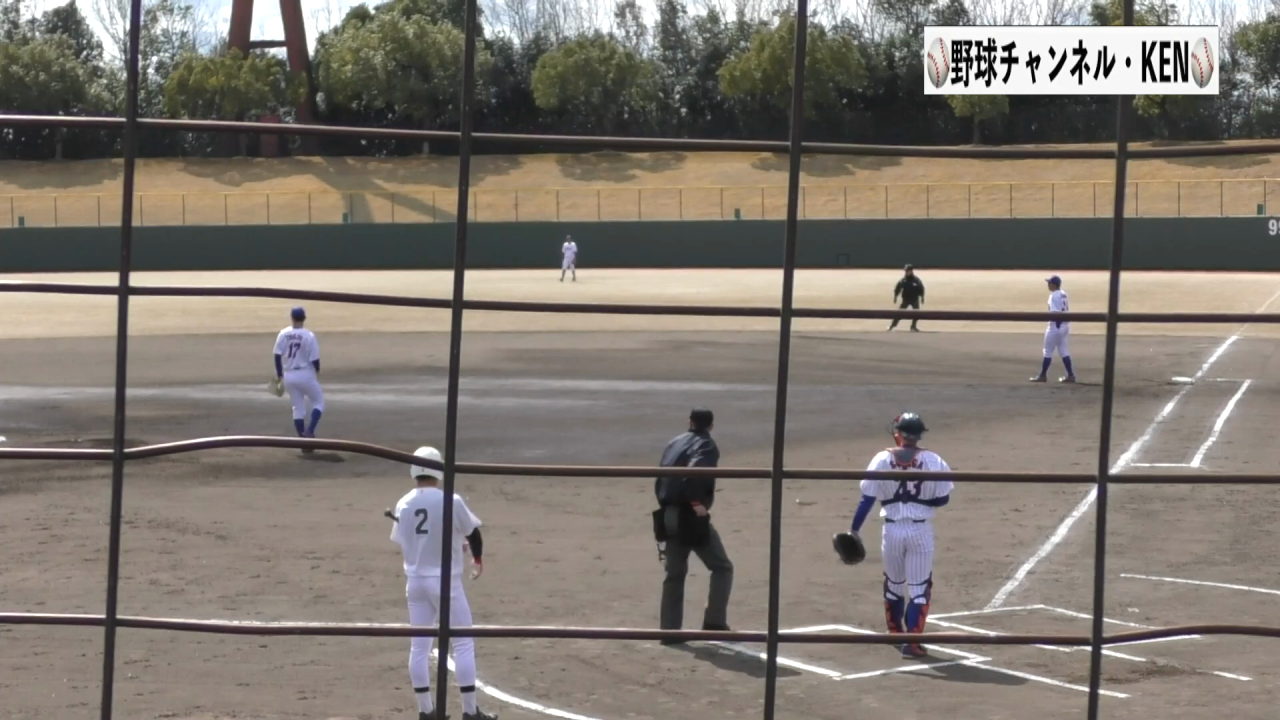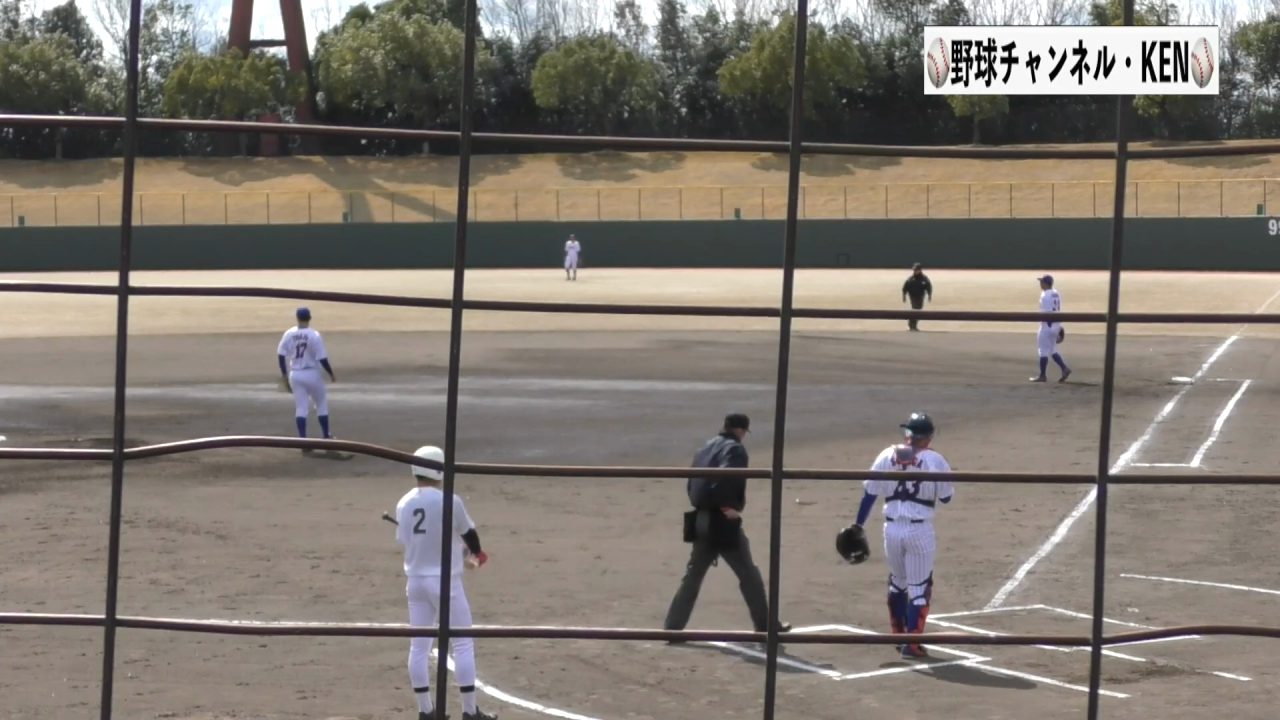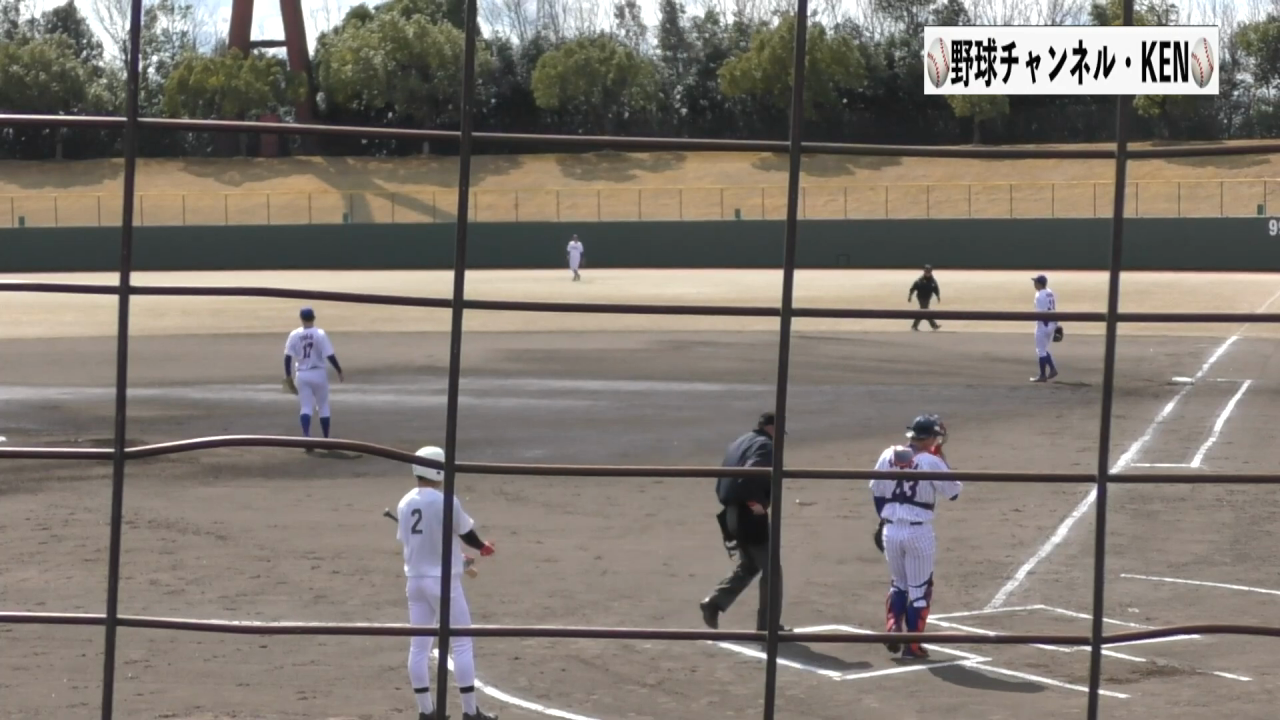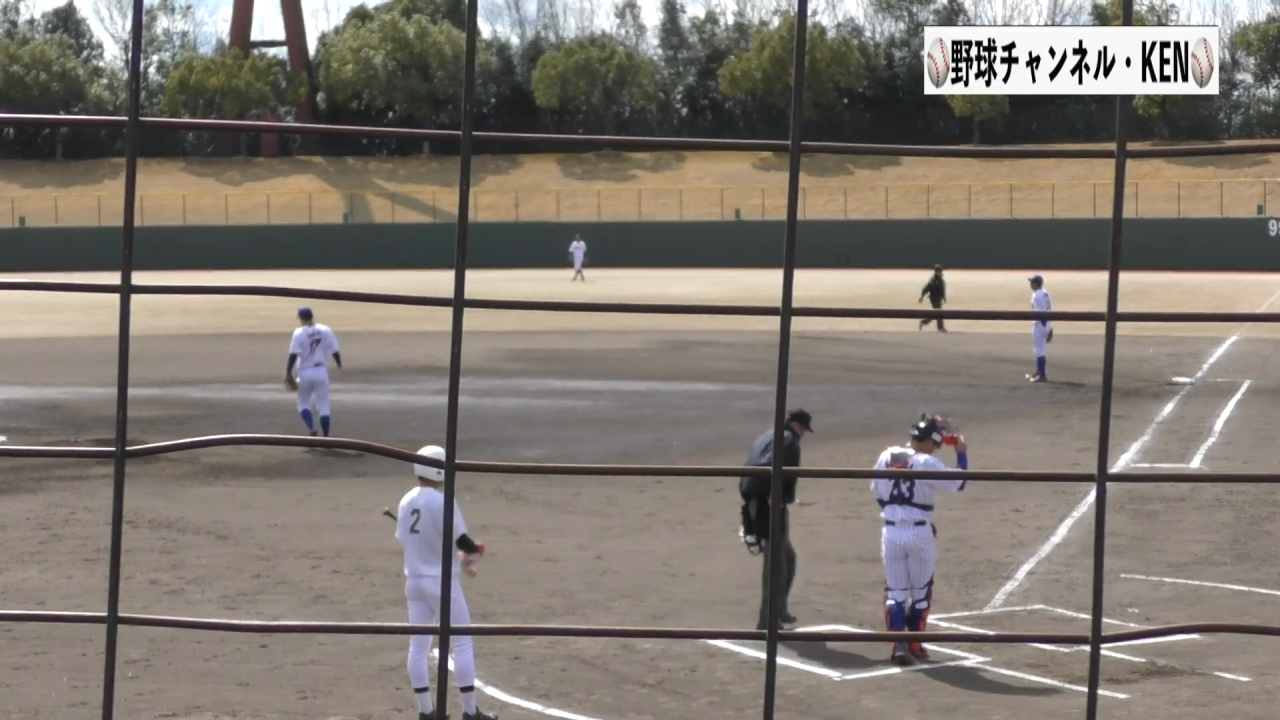
dt=0.2s
person 1, frame 1
left shoulder: (403, 505)
right shoulder: (452, 501)
left elbow: (401, 542)
right elbow: (473, 533)
right wrist: (478, 559)
left hip: (416, 581)
right hip: (445, 581)
left knee: (419, 646)
right knee: (463, 644)
person 1, frame 2
left shoulder: (403, 504)
right shoulder: (450, 501)
left elbow: (405, 541)
right elbow: (468, 534)
right wrist: (477, 553)
left hip: (416, 581)
right hip: (445, 580)
left knee: (419, 646)
right knee: (463, 643)
person 1, frame 3
left shoulder: (404, 504)
right shoulder: (447, 502)
left elbow: (406, 540)
right elbow: (467, 534)
right wrist: (483, 547)
left hip: (415, 581)
right hip: (444, 581)
left knee: (419, 647)
right knee: (462, 644)
person 1, frame 4
left shoulder: (405, 502)
right shoulder: (443, 503)
left elbow: (404, 540)
right elbow: (461, 541)
right wrist: (476, 550)
left hip: (414, 580)
right hip: (442, 581)
left knee: (418, 646)
right knee: (462, 644)
person 2, frame 1
left shoulder: (883, 459)
right shoulder: (931, 460)
left elbow: (867, 499)
right elbow: (943, 498)
left wrist: (854, 530)
left hip: (892, 530)
right hip: (920, 530)
left knee: (893, 584)
right knee: (919, 588)
left ankle: (897, 636)
right ankle: (911, 641)
person 2, frame 2
left shoulder: (887, 456)
right shoulder: (934, 459)
left elbow: (870, 494)
right elbow: (945, 497)
left wrist: (858, 524)
left hip: (892, 528)
right hip: (920, 530)
left knee: (897, 581)
right knee: (919, 587)
left ankle: (899, 634)
right ankle: (911, 643)
person 2, frame 3
left shoulder: (888, 456)
right shoulder: (932, 462)
left elbow: (878, 494)
right elbow: (953, 493)
left wrist: (882, 521)
right wrist: (940, 460)
left hip: (891, 529)
right hip: (919, 532)
left knee: (899, 583)
right knee: (919, 588)
left ankle: (893, 628)
right ankle: (912, 644)
person 2, frame 4
left shoulder: (886, 457)
right shoulder: (927, 462)
right elbow: (959, 484)
right wrist: (962, 452)
left hip: (891, 533)
right hip: (919, 534)
left knee: (895, 592)
right knee: (920, 591)
left ankle: (898, 643)
right ankle: (913, 645)
person 3, frame 1
left shoulder: (673, 443)
right shoulder: (707, 446)
left elbow: (661, 481)
right elbow: (693, 473)
left wrist: (668, 508)
right wrist: (697, 502)
left hip: (669, 516)
right hip: (692, 518)
left knee: (674, 575)
right knee: (722, 568)
left ankle: (669, 631)
right ankle: (714, 622)
person 3, frame 2
left shoulder: (706, 447)
right shoulder: (736, 450)
left elbow: (693, 484)
right elbow: (724, 479)
left wrist: (703, 506)
right wrist: (727, 507)
left hip: (701, 519)
right hip: (724, 522)
left knee: (693, 574)
right knee: (749, 573)
left ankle: (674, 627)
right ankle: (764, 626)
person 3, frame 3
left shoulder: (737, 444)
right shoulder: (765, 446)
left elbow: (722, 482)
right elbow: (750, 474)
left wrist: (732, 503)
right wrist: (754, 502)
left hip: (732, 514)
right hip: (752, 516)
left knee: (748, 567)
right knee: (771, 570)
left ankle: (714, 603)
right ankle: (767, 625)
person 3, frame 4
left shoulder: (765, 437)
right shoulder: (788, 441)
left elbow: (750, 473)
right elbow: (768, 467)
left wrist: (752, 498)
right wrist: (772, 496)
left hip: (756, 507)
right hip: (772, 510)
left knee: (787, 556)
right knee: (778, 565)
left ankle: (778, 611)
right ankle: (767, 623)
